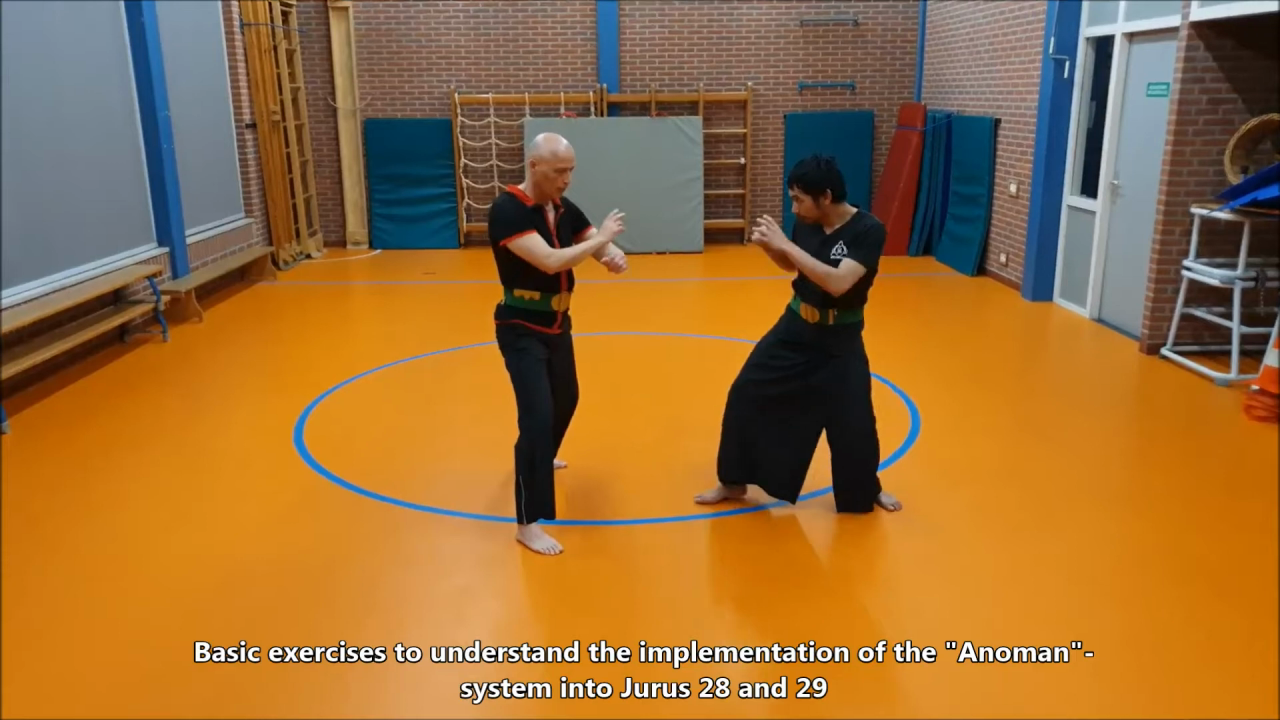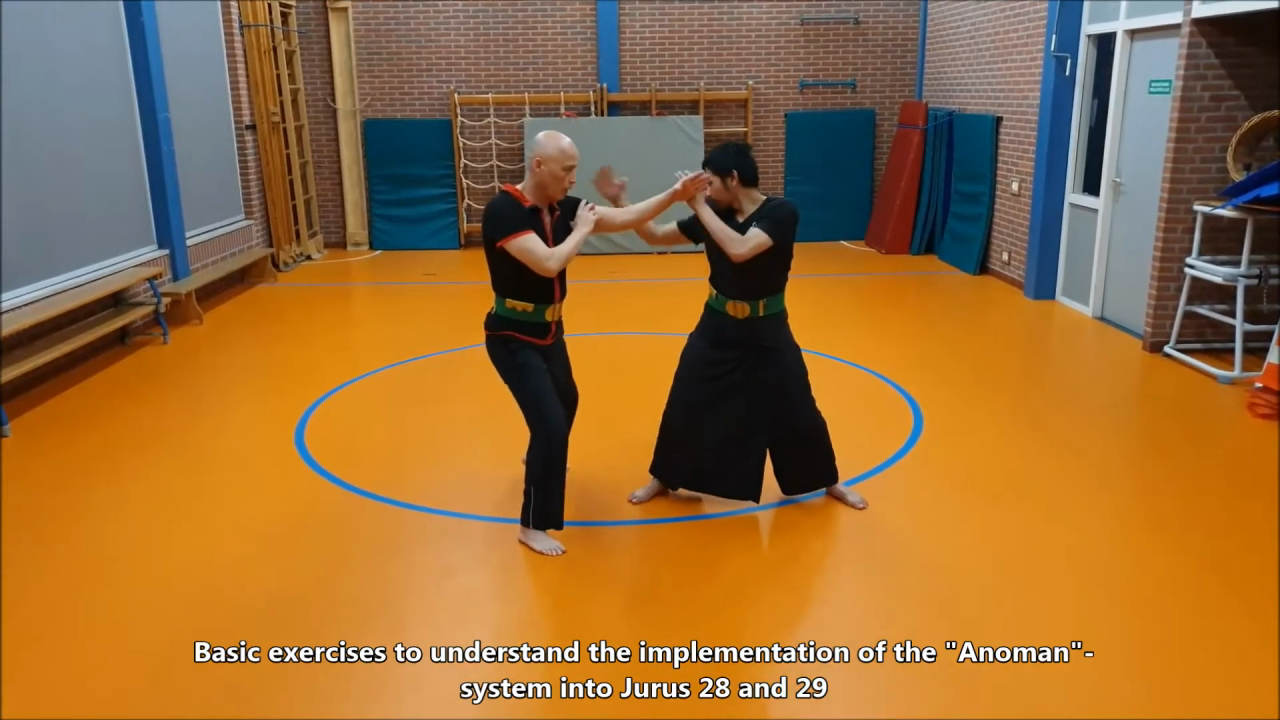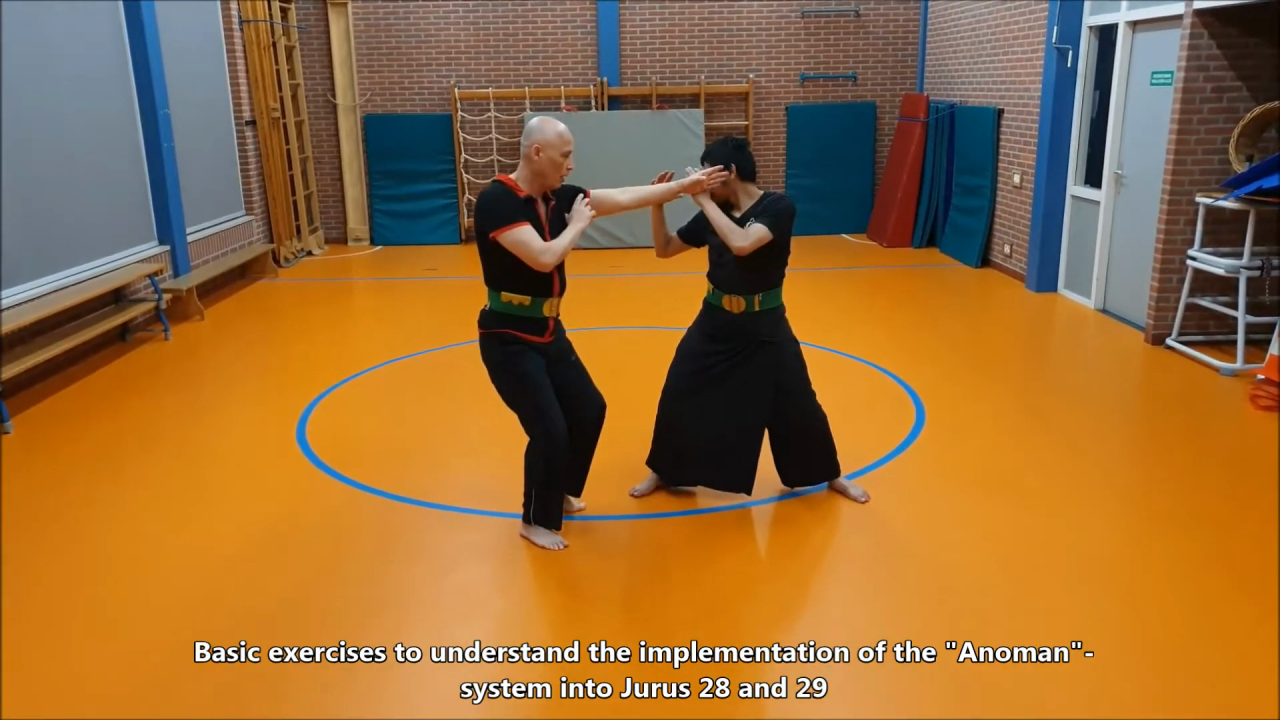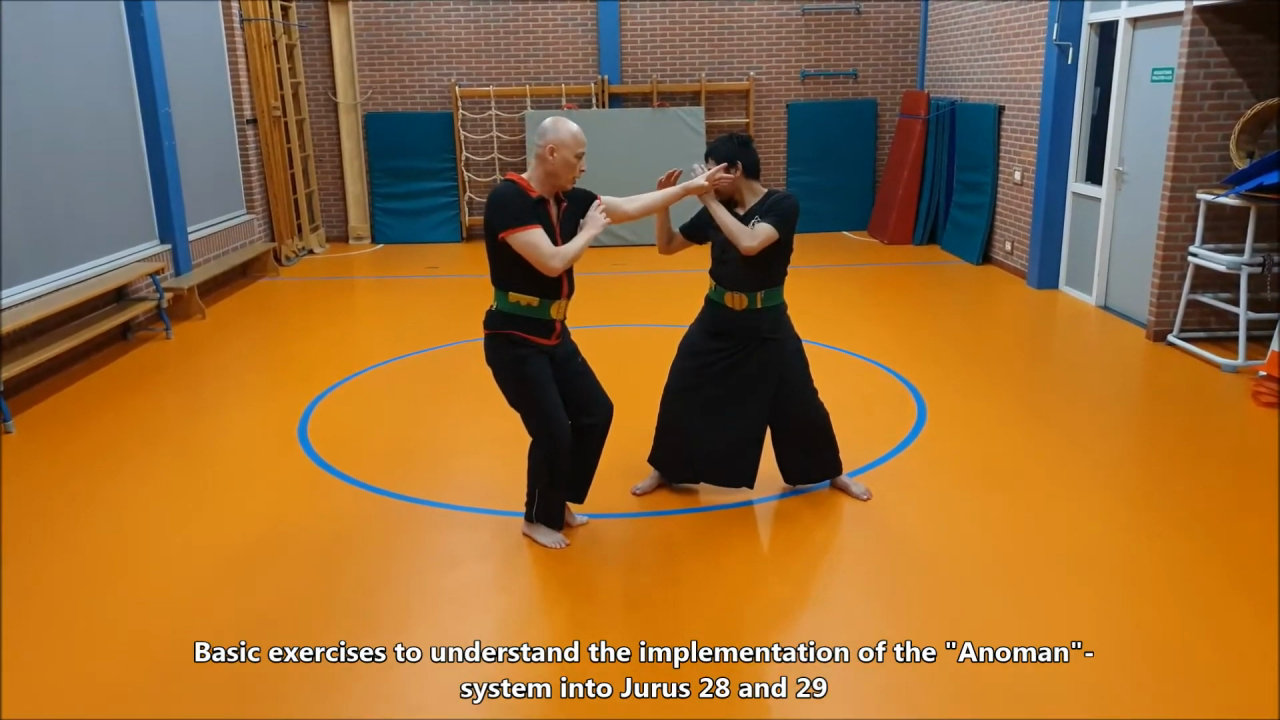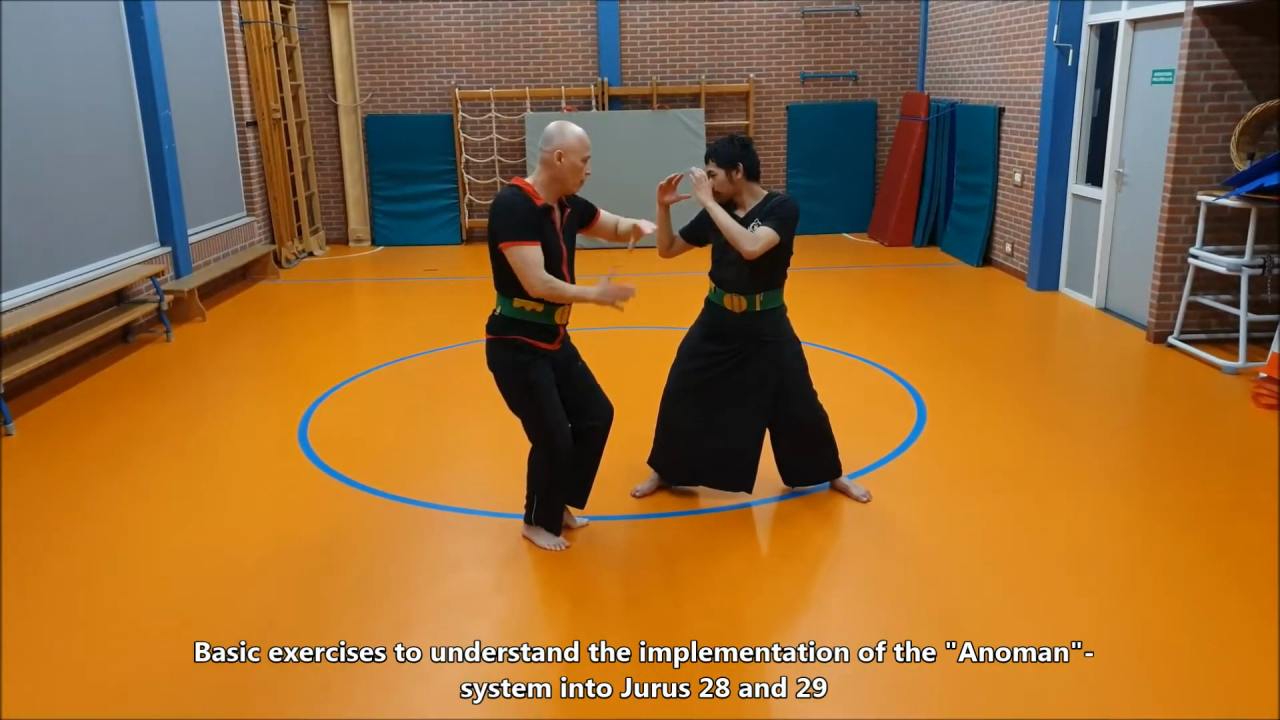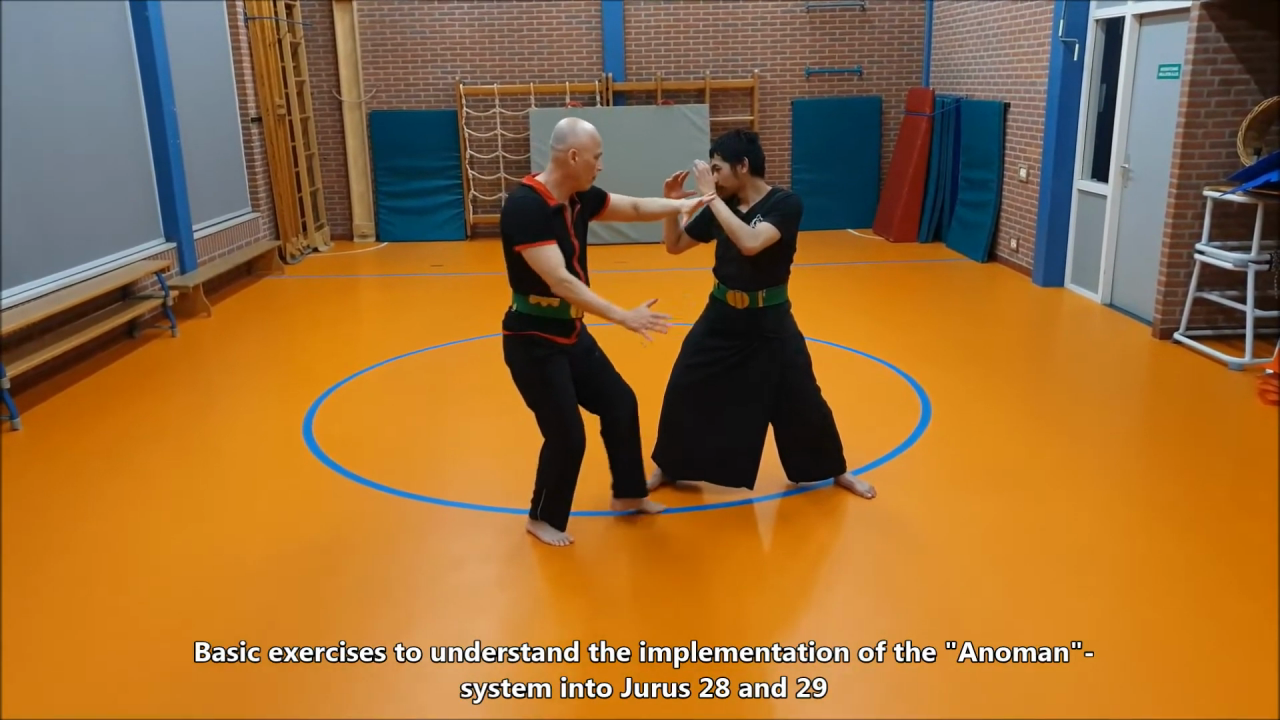
dt=0.7s
person 1, frame 1
left shoulder: (564, 208)
right shoulder: (507, 210)
left elbow: (601, 246)
right elbow: (549, 260)
left wrist: (615, 256)
right wrist: (601, 239)
left hip: (557, 324)
right hip: (521, 329)
left knee: (564, 399)
right knee: (538, 415)
left ankle: (539, 457)
right ankle: (528, 524)
person 1, frame 2
left shoulder: (562, 206)
right shoulder: (502, 211)
left elbow: (623, 218)
right elbow: (548, 263)
left wrist: (673, 195)
right wrist: (581, 229)
left hip: (548, 332)
right hip: (512, 338)
left knee: (564, 405)
right knee: (551, 424)
left ankle: (536, 458)
right ankle: (533, 525)
person 1, frame 3
left shoulder: (558, 196)
right shoulder: (496, 201)
left elbow: (623, 198)
right elbow: (543, 258)
left wrist: (684, 186)
right wrist: (577, 224)
left hip: (548, 331)
right hip: (509, 338)
left knee: (589, 409)
right knee: (549, 430)
left ankle: (560, 493)
right ankle: (536, 521)
person 1, frame 4
left shoulder: (568, 199)
right shoulder: (507, 200)
left elbow: (628, 207)
right elbow: (552, 262)
left wrist: (690, 187)
right wrist: (590, 231)
left hip: (553, 333)
right hip: (514, 339)
left knee: (595, 413)
right knee: (552, 432)
left ankle: (558, 502)
right ankle: (539, 518)
person 1, frame 5
left shoulder: (568, 205)
right shoulder: (512, 206)
left elbow: (613, 228)
right elbow: (536, 284)
left wrist: (635, 225)
right wrist: (596, 294)
left hip: (553, 338)
right hip: (516, 344)
left knee: (596, 416)
right knee: (553, 437)
left ankle: (559, 504)
right ankle: (538, 522)
person 1, frame 6
left shoulder: (579, 197)
right shoulder: (524, 206)
left elbow: (634, 207)
right elbow: (560, 281)
left wrist: (679, 205)
right wrist: (624, 316)
left hip: (570, 331)
right hip: (533, 339)
left knee: (620, 404)
right knee: (566, 435)
left ankle: (629, 494)
right ankle: (543, 518)
person 2, frame 1
left shoulder: (868, 231)
right shoulder: (806, 223)
left elbow: (838, 283)
left wrist: (787, 243)
right wrist: (767, 244)
left hip: (838, 340)
right hip: (793, 328)
left knee: (853, 422)
right knee: (745, 396)
left ankle: (866, 489)
right ankle: (730, 484)
person 2, frame 2
left shoulder: (781, 213)
right shoulder: (715, 213)
left elbow: (741, 250)
right elbow: (656, 236)
left wrist: (701, 208)
right wrist: (618, 201)
left hip: (766, 331)
right hip: (716, 327)
left knee: (798, 412)
right knee: (684, 407)
left ankle: (829, 482)
right ankle: (664, 479)
person 2, frame 3
left shoulder: (778, 207)
right shoulder: (714, 212)
left elbow: (742, 243)
right elbow: (664, 248)
left wrist: (704, 201)
right wrist: (657, 203)
left hip: (764, 326)
right hip: (714, 322)
left knee: (798, 405)
right knee: (677, 399)
left ankle: (831, 475)
right ankle: (663, 472)
person 2, frame 4
left shoulder: (782, 205)
right shoulder: (717, 209)
left elbow: (750, 243)
right elbow: (667, 246)
left wrist: (710, 201)
left hip: (766, 324)
right hip: (716, 319)
left knee: (800, 403)
right knee: (680, 396)
left ankle: (832, 473)
right ankle: (665, 470)
person 2, frame 5
left shoulder: (783, 208)
right shoulder: (718, 211)
left elbow: (751, 247)
right elbow: (668, 249)
left wrist: (708, 201)
right wrist: (663, 207)
left hip: (766, 325)
right hip: (716, 321)
left knee: (799, 406)
right knee: (679, 398)
left ankle: (833, 475)
right ankle: (664, 472)
person 2, frame 6
left shoulder: (785, 204)
right shoulder: (722, 206)
left elbow: (750, 243)
right elbow: (674, 245)
left wrist: (710, 196)
right wrist: (671, 203)
left hip: (769, 320)
right hip: (720, 316)
left knee: (801, 401)
right knee: (683, 391)
left ankle: (837, 471)
right ankle: (667, 468)
